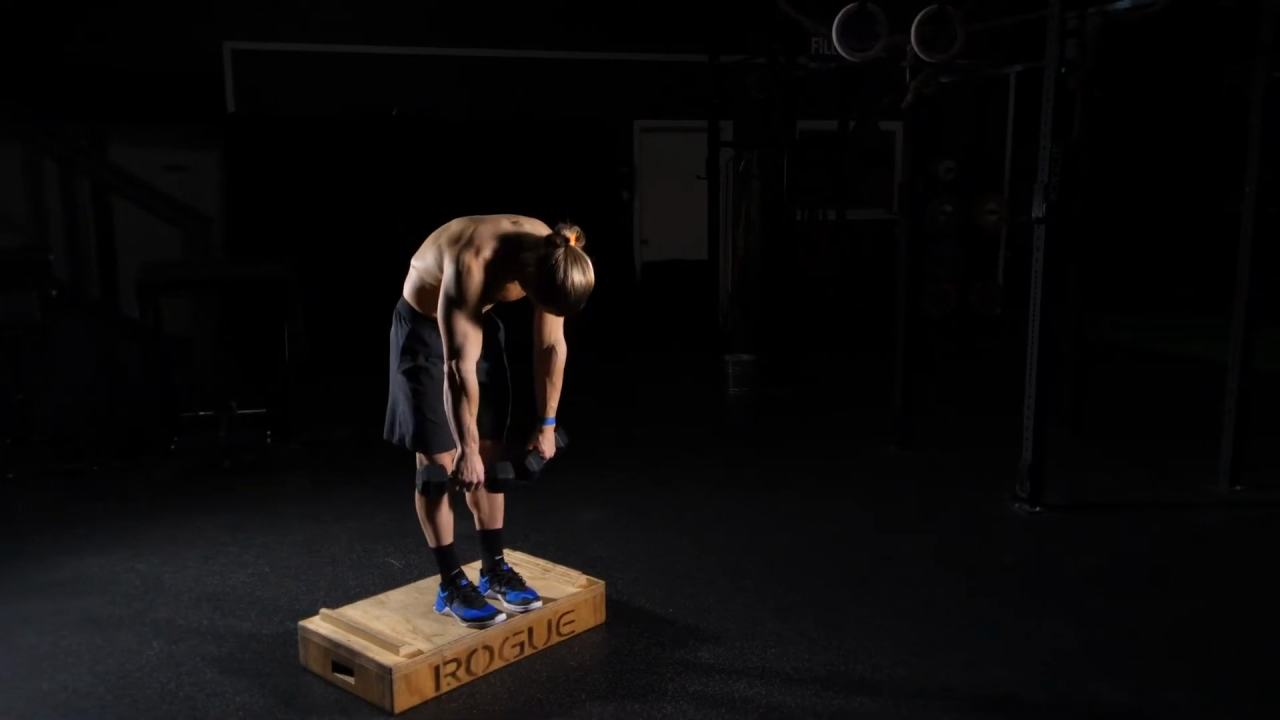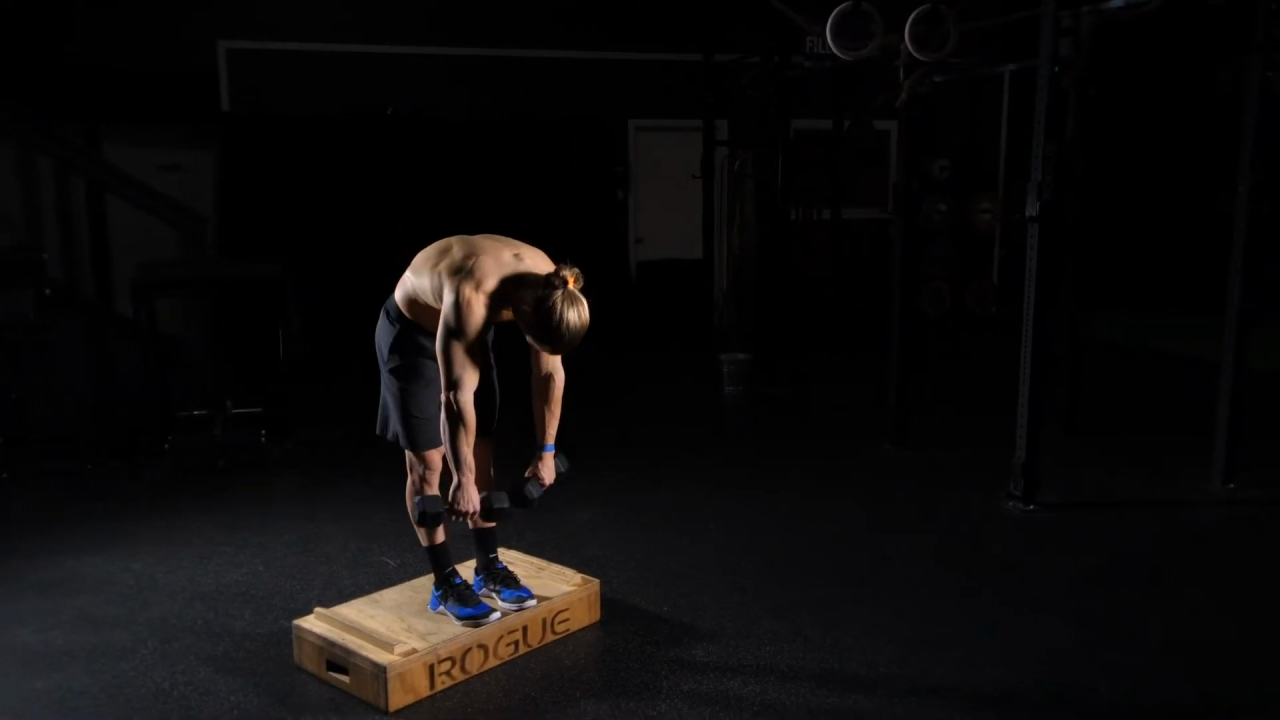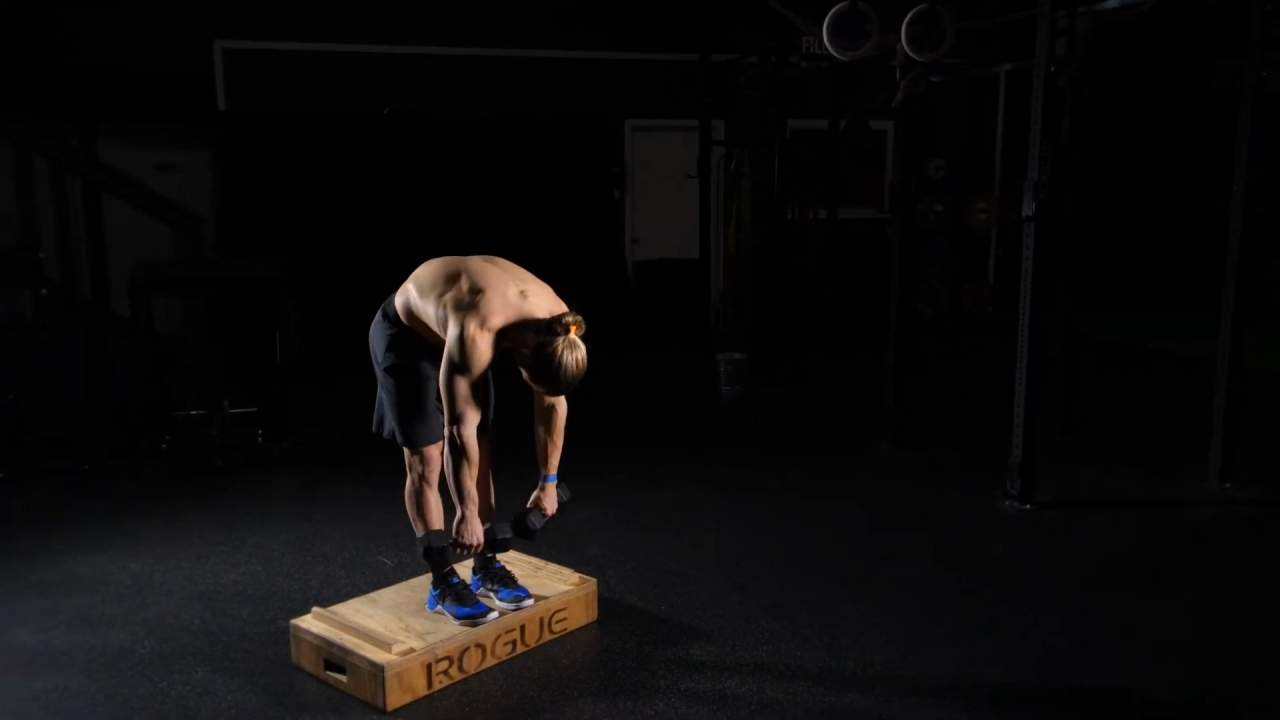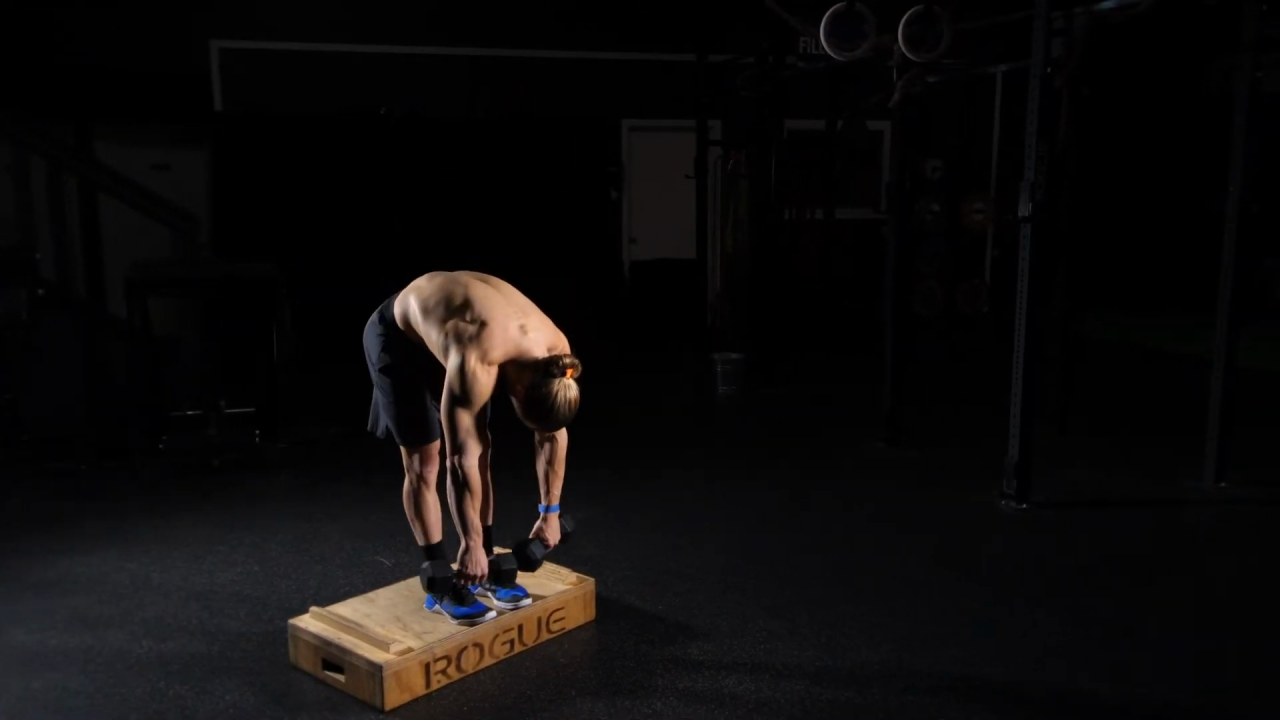
dt=0.4s
person 1, frame 1
left shoulder: (554, 259)
right shoulder: (473, 263)
left elbow: (552, 346)
right elbow: (460, 366)
left wrist: (547, 423)
right wrist: (465, 447)
left hip: (480, 325)
right hip: (423, 329)
left knee: (491, 453)
right knee: (439, 462)
left ankle: (494, 570)
right ankle: (452, 586)
person 1, frame 2
left shoulder: (553, 292)
right shoulder: (472, 296)
left elbow: (550, 372)
right elbow: (457, 396)
left wrist: (546, 451)
right wrist: (462, 480)
left hip: (465, 331)
right hip: (410, 332)
left knee: (481, 454)
right knee: (428, 462)
left ankle: (489, 569)
right ankle: (445, 584)
person 1, frame 3
left shoulder: (557, 321)
right shoulder: (476, 331)
left elbow: (553, 403)
right elbow: (459, 428)
left wrist: (548, 482)
right wrist: (467, 512)
left hip: (452, 332)
right hip: (404, 334)
left knee: (481, 450)
right knee: (427, 460)
left ankle: (487, 568)
right ankle: (443, 585)
person 1, frame 4
left shoulder: (556, 349)
right shoulder: (476, 360)
left elbow: (553, 436)
right elbow: (460, 460)
left wrist: (550, 512)
right wrist: (471, 543)
left hip: (447, 329)
right hip: (397, 336)
left knee: (482, 449)
right knee: (424, 461)
left ankle: (486, 566)
